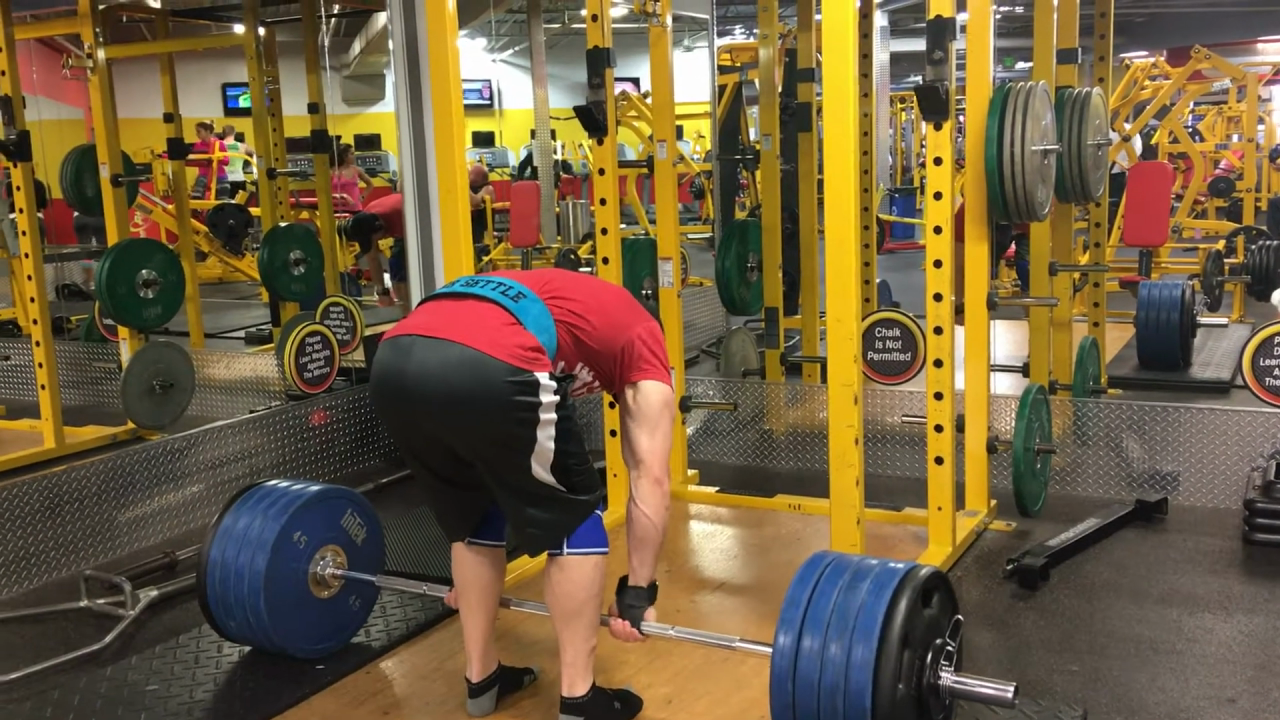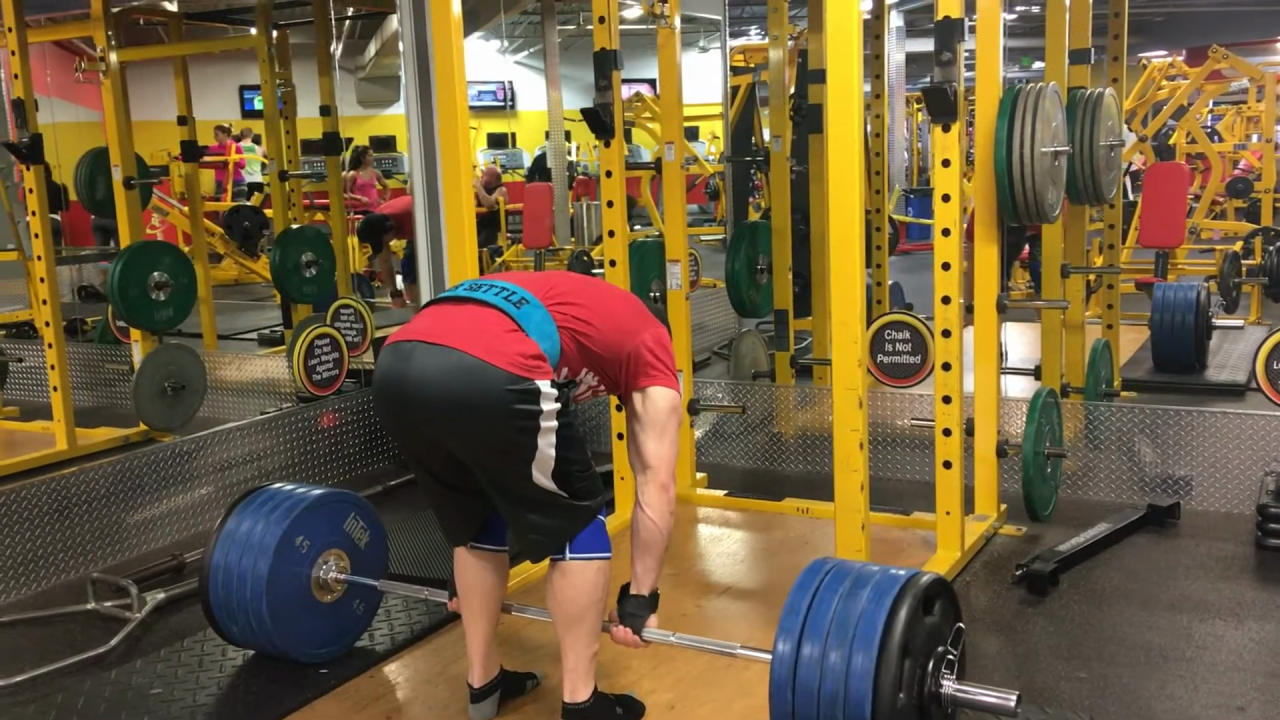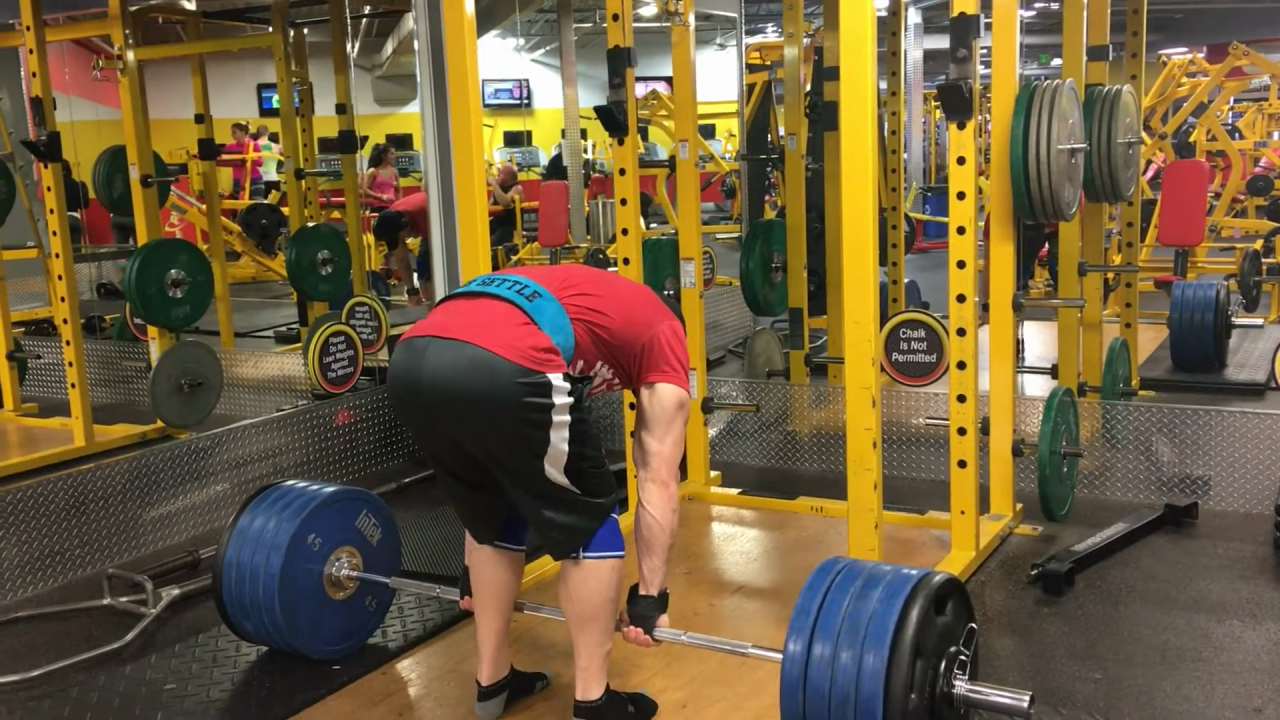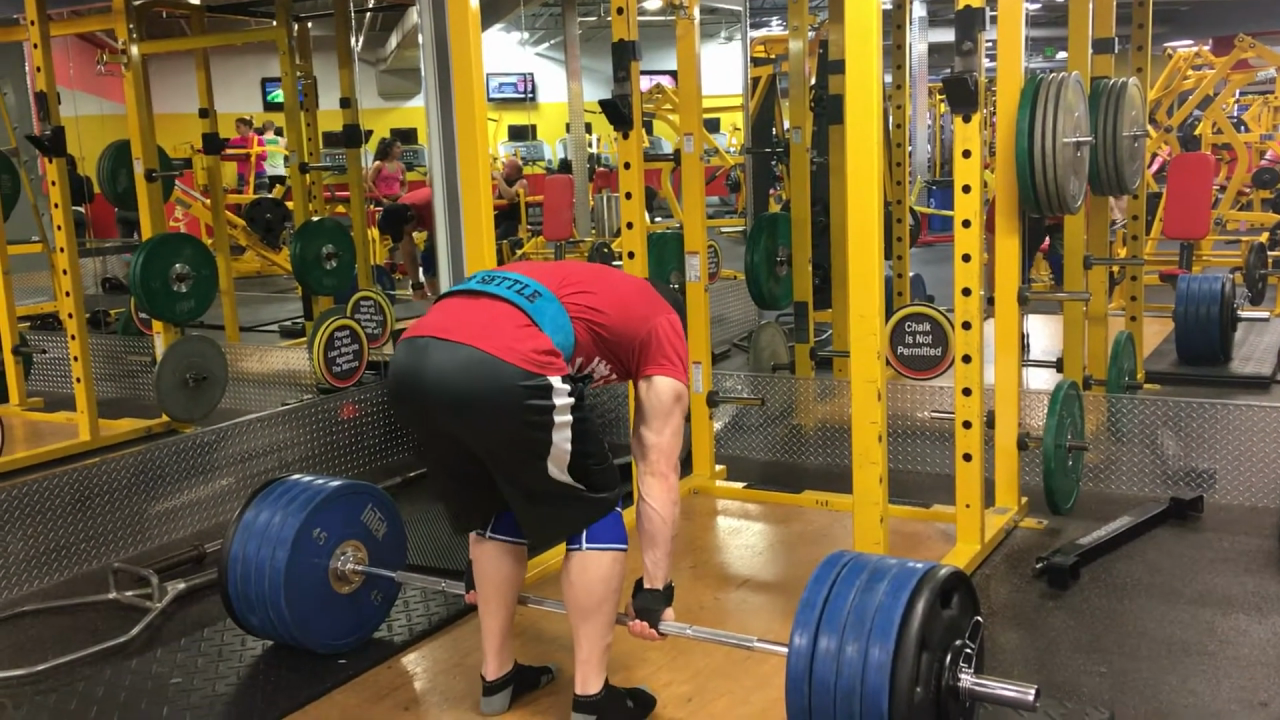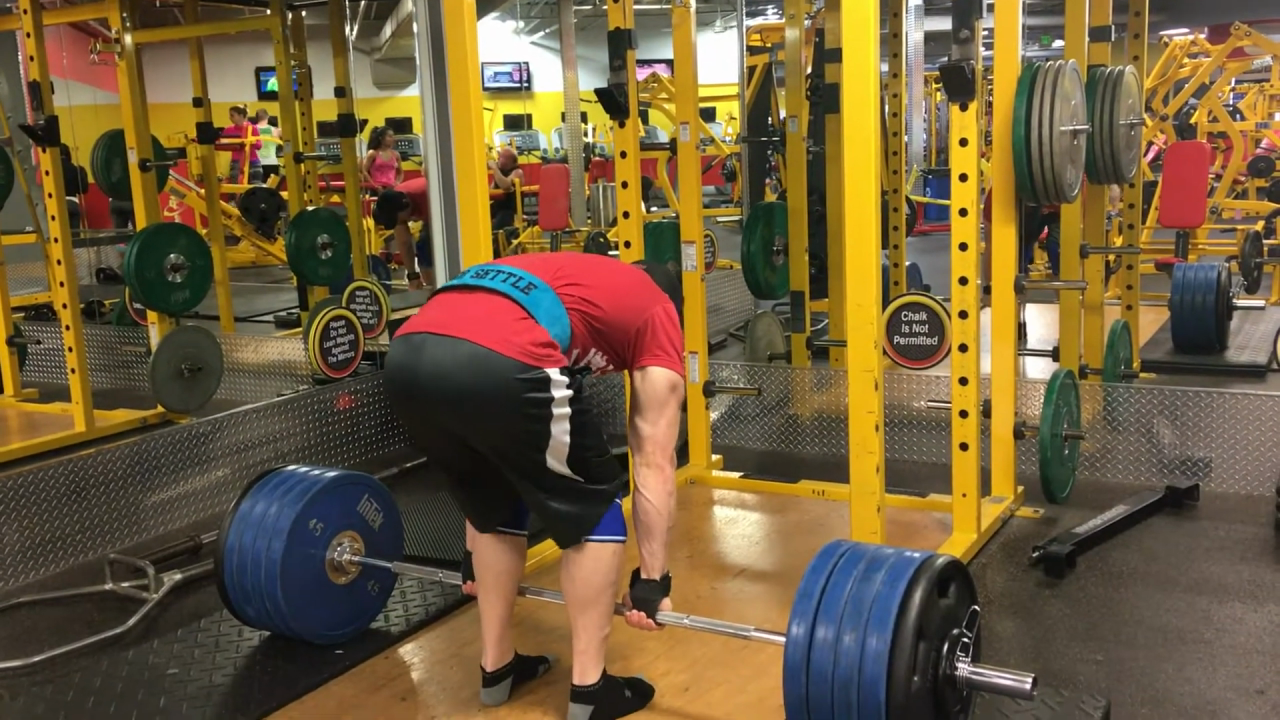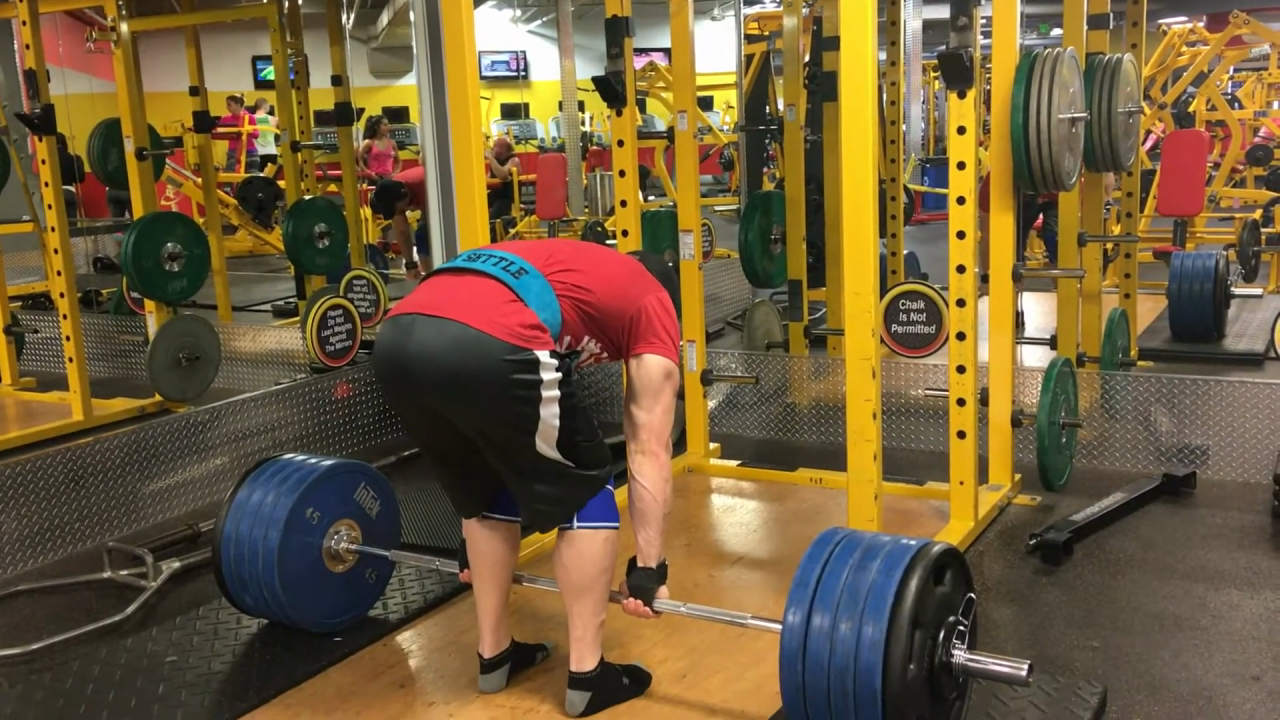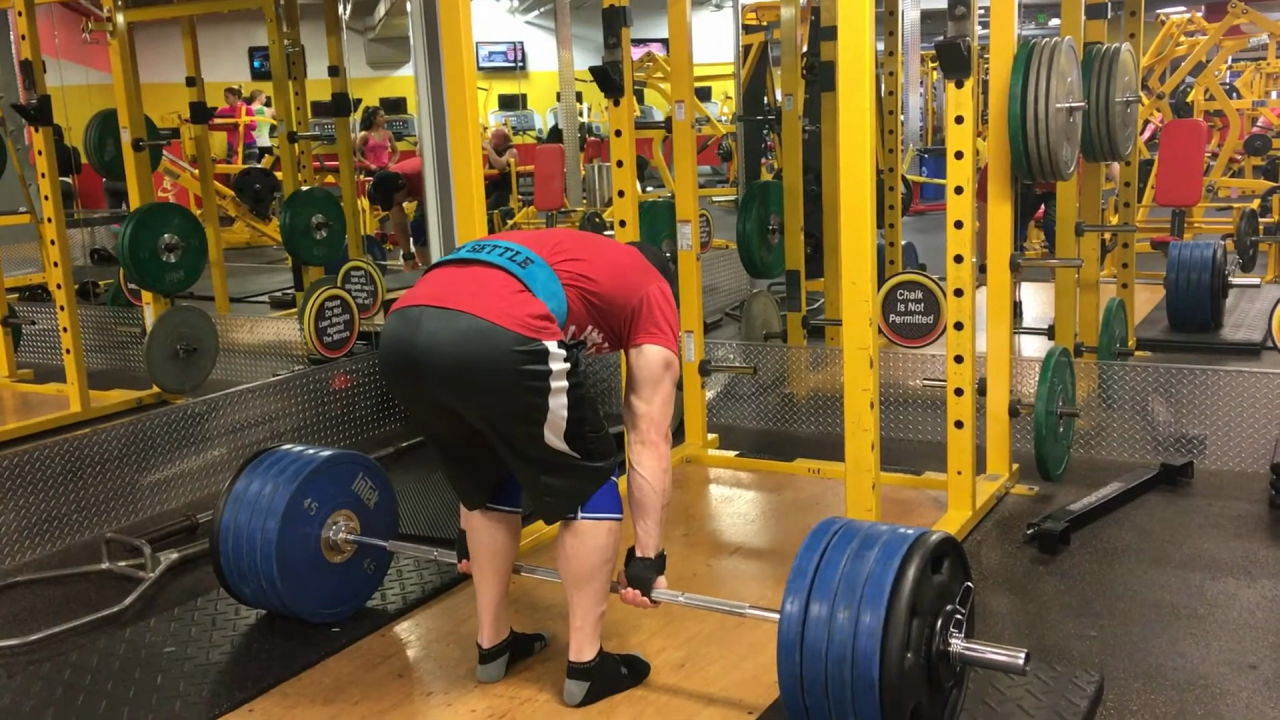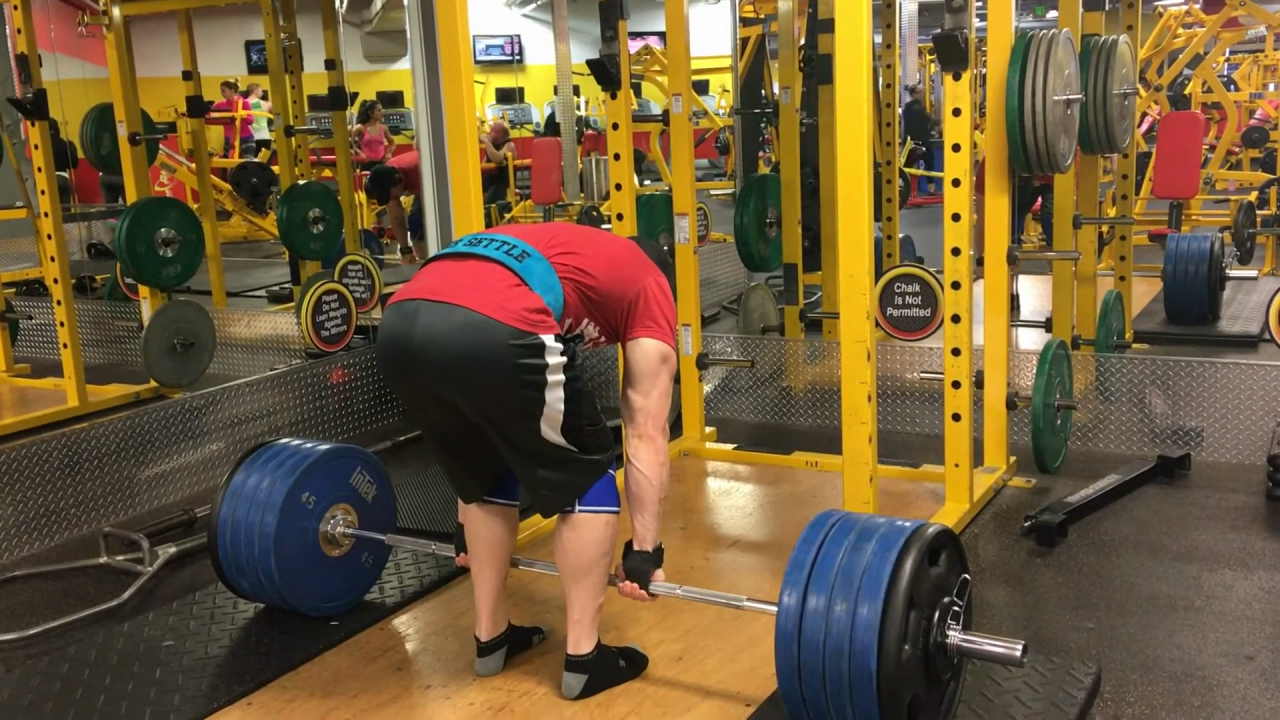
dt=0.4s
person 1, frame 1
right shoulder: (641, 339)
left elbow: (504, 468)
right elbow: (650, 478)
right wrist: (637, 593)
left hip: (394, 360)
right hip: (487, 368)
left knee: (475, 514)
right knee: (574, 518)
left ankle: (482, 678)
person 1, frame 2
right shoulder: (649, 343)
left elbow: (497, 467)
right elbow: (656, 482)
right wrist: (640, 597)
left hip: (397, 365)
right hip: (488, 376)
left knee: (477, 516)
right knee: (576, 523)
left ankle: (483, 683)
person 1, frame 3
right shoulder: (663, 335)
left elbow: (505, 472)
right elbow: (658, 479)
left wrist: (475, 573)
right wrist: (650, 596)
left hip: (412, 360)
right hip: (502, 370)
left knee: (492, 513)
right knee: (590, 521)
left ankle: (492, 682)
person 1, frame 4
right shoulder: (661, 325)
left elbow: (505, 466)
right elbow: (658, 471)
left wrist: (478, 567)
right wrist: (654, 590)
left hip: (412, 358)
right hip: (503, 370)
left knee: (495, 509)
right knee: (592, 514)
left ankle: (497, 676)
person 1, frame 5
right shoulder: (657, 314)
left elbow: (492, 455)
right elbow: (654, 461)
left wrist: (475, 556)
right wrist: (652, 580)
left hip: (408, 356)
right hip: (499, 365)
left knee: (498, 500)
right knee: (594, 505)
left ankle: (496, 667)
person 1, frame 6
right shoulder: (652, 303)
left elbow: (498, 439)
right elbow: (649, 449)
left wrist: (474, 548)
right wrist: (649, 568)
left hip: (398, 339)
right hip: (489, 348)
left knee: (488, 488)
right knee: (584, 492)
left ankle: (494, 655)
right ankle: (587, 676)
person 1, frame 7
right shoulder: (651, 292)
left elbow: (496, 427)
right elbow: (649, 439)
left wrist: (468, 536)
right wrist: (648, 558)
left hip: (403, 331)
right hip: (496, 339)
left knee: (489, 478)
right knee: (589, 482)
left ankle: (492, 645)
right ankle: (586, 667)
person 1, frame 8
right shoulder: (649, 286)
left elbow: (491, 421)
right elbow: (647, 432)
left wrist: (468, 528)
right wrist: (646, 552)
left hip: (401, 325)
right hip: (493, 333)
left knee: (488, 472)
right knee: (587, 476)
left ankle: (490, 638)
right ankle: (584, 659)
